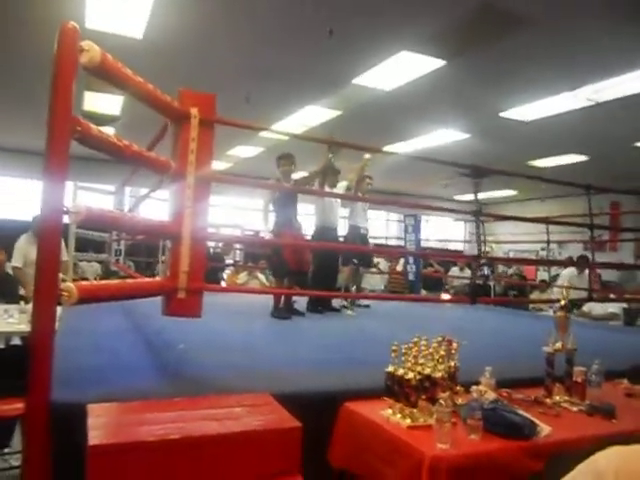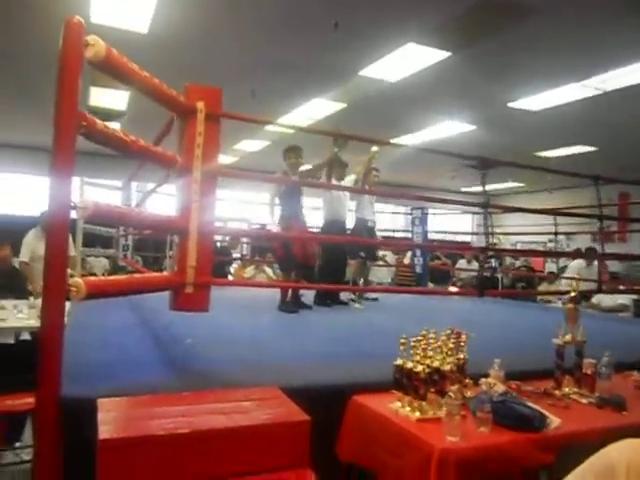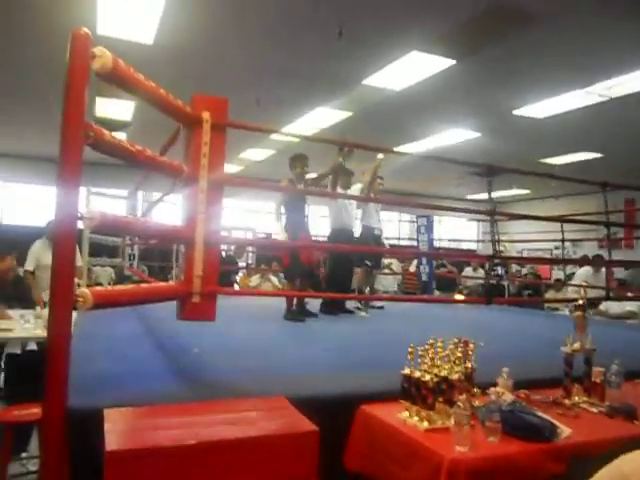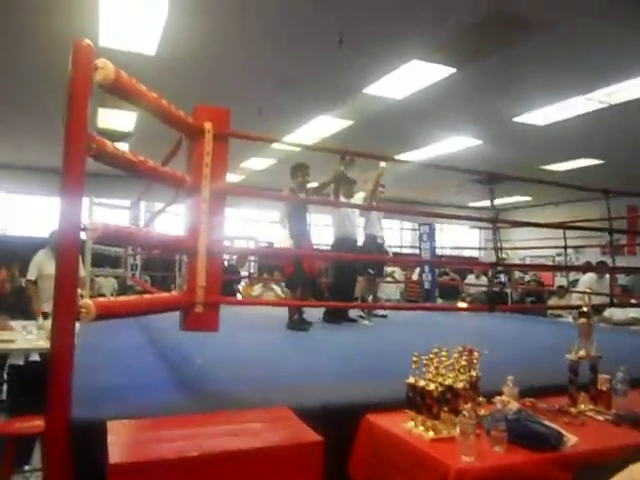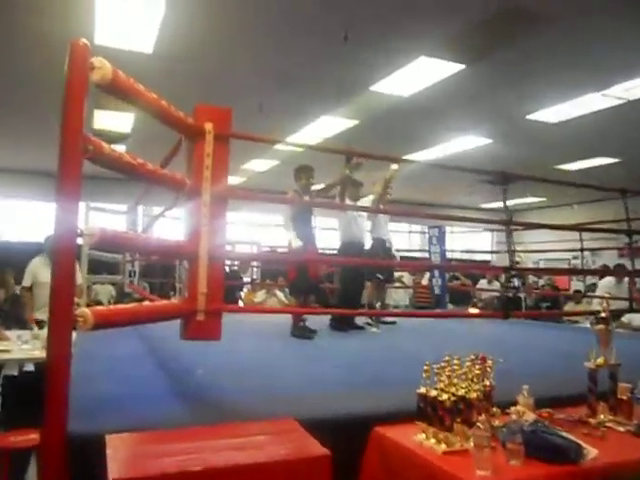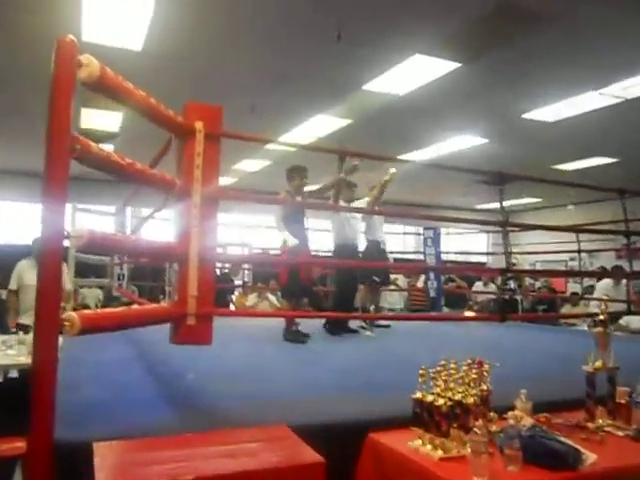
dt=0.1s
person 1, frame 1
left shoulder: (297, 183)
left elbow: (319, 171)
right elbow: (266, 206)
left wrist: (331, 156)
left hip: (295, 229)
right hip: (281, 229)
left knee: (296, 269)
right knee: (282, 270)
left ankle: (288, 303)
right ankle: (276, 306)
person 1, frame 2
left shoulder: (302, 176)
right shoulder: (282, 176)
left elbow: (322, 165)
right elbow: (272, 200)
left hip: (300, 221)
right hip: (287, 222)
left knee: (303, 262)
right knee: (288, 263)
left ankle: (295, 297)
right ankle: (283, 300)
person 1, frame 3
left shoulder: (306, 184)
right shoulder: (287, 184)
left elbow: (327, 173)
right elbow: (278, 208)
left wrist: (341, 159)
right wrist: (281, 230)
left hip: (303, 229)
right hip: (292, 230)
left knee: (306, 270)
right knee: (293, 272)
left ankle: (300, 305)
right ankle: (289, 309)
person 1, frame 4
left shoulder: (307, 193)
right shoulder: (289, 193)
left elbow: (328, 182)
right elbow: (284, 217)
right wrist: (287, 237)
left hip: (305, 238)
right hip: (295, 239)
left knee: (307, 278)
right knee: (295, 280)
left ankle: (298, 314)
right ankle: (292, 318)
person 1, frame 5
left shoulder: (311, 195)
right shoulder: (293, 196)
left elbow: (333, 185)
right elbow: (288, 219)
left wrist: (349, 171)
right wrist: (293, 238)
left hip: (310, 242)
right hip: (300, 243)
left knee: (311, 284)
right knee: (299, 286)
left ankle: (300, 321)
right ankle: (296, 325)
person 1, frame 6
left shoulder: (303, 196)
right shoulder: (285, 196)
left elbow: (325, 188)
right elbow: (279, 220)
left wrist: (345, 174)
right wrist: (288, 237)
left hip: (302, 244)
right hip: (291, 245)
left knee: (302, 287)
right knee: (292, 288)
left ankle: (292, 325)
right ankle: (289, 329)
person 2, frame 1
left shoulder: (337, 191)
right shoulder: (320, 189)
right elbow: (323, 173)
left hip: (333, 233)
right hip: (322, 233)
left knee: (332, 269)
right knee: (320, 269)
left ankle: (326, 301)
right ankle: (313, 302)
person 2, frame 2
right shoulder: (328, 182)
right elbow: (330, 165)
right wrist: (337, 149)
left hip: (341, 227)
right hip: (330, 226)
left knee: (340, 262)
right knee: (328, 262)
left ankle: (333, 294)
right ankle: (321, 296)
person 2, frame 3
left shoulder: (353, 192)
right shoulder: (334, 191)
right elbow: (335, 175)
left hip: (349, 236)
right hip: (337, 235)
left knee: (347, 272)
right knee: (335, 271)
left ankle: (339, 304)
right ankle: (327, 305)
person 2, frame 4
right shoulder: (337, 200)
right elbow: (337, 184)
right wrist: (343, 168)
left hip: (352, 244)
right hip: (341, 243)
left knee: (350, 280)
right knee: (339, 280)
left ankle: (343, 313)
right ankle: (330, 314)
person 2, frame 5
right shoulder: (343, 203)
right elbow: (342, 187)
left hip: (359, 249)
right hip: (348, 248)
left knee: (357, 285)
right knee: (347, 285)
left ankle: (349, 319)
right ankle: (337, 319)
person 2, frame 6
right shoulder: (337, 205)
right elbow: (337, 191)
left hip: (353, 251)
right hip: (342, 250)
left knee: (351, 287)
right knee: (342, 287)
left ankle: (342, 323)
right ankle: (331, 323)
person 3, frame 1
left shoulder: (366, 200)
right shoulder: (354, 195)
right elbow: (356, 180)
left wrist: (368, 239)
left hip: (363, 234)
right hip: (354, 233)
left knee: (361, 267)
right knee: (352, 265)
left ankle: (355, 298)
person 3, frame 2
left shoulder: (373, 193)
right shoulder: (360, 187)
right elbow: (363, 172)
left wrist: (375, 231)
left hip: (370, 227)
right hip: (361, 225)
left knee: (368, 261)
right knee: (359, 259)
person 3, frame 3
left shoulder: (378, 201)
right shoulder: (366, 196)
right elbow: (369, 181)
left wrist: (382, 239)
left hip: (376, 235)
right hip: (367, 234)
left knee: (374, 269)
right knee: (364, 267)
right ankle: (360, 299)
person 3, frame 4
left shoulder: (381, 209)
right shoulder: (368, 204)
right elbow: (371, 190)
left wrist: (385, 247)
left hip: (379, 243)
right hip: (370, 242)
left knee: (376, 277)
right knee: (367, 276)
left ankle: (372, 307)
right ankle: (363, 308)
person 3, frame 5
right shoulder: (375, 207)
right elbow: (379, 193)
left wrist: (392, 251)
right wrist: (389, 176)
left hip: (386, 246)
right hip: (377, 246)
left knee: (384, 282)
right knee: (375, 281)
left ankle: (380, 314)
right ankle: (370, 314)
person 3, frame 6
left shoulder: (380, 212)
right shoulder: (368, 208)
right elbow: (375, 195)
left wrist: (387, 254)
right wrist: (386, 180)
left hip: (380, 248)
right hip: (372, 248)
left knee: (378, 284)
right knee: (368, 284)
